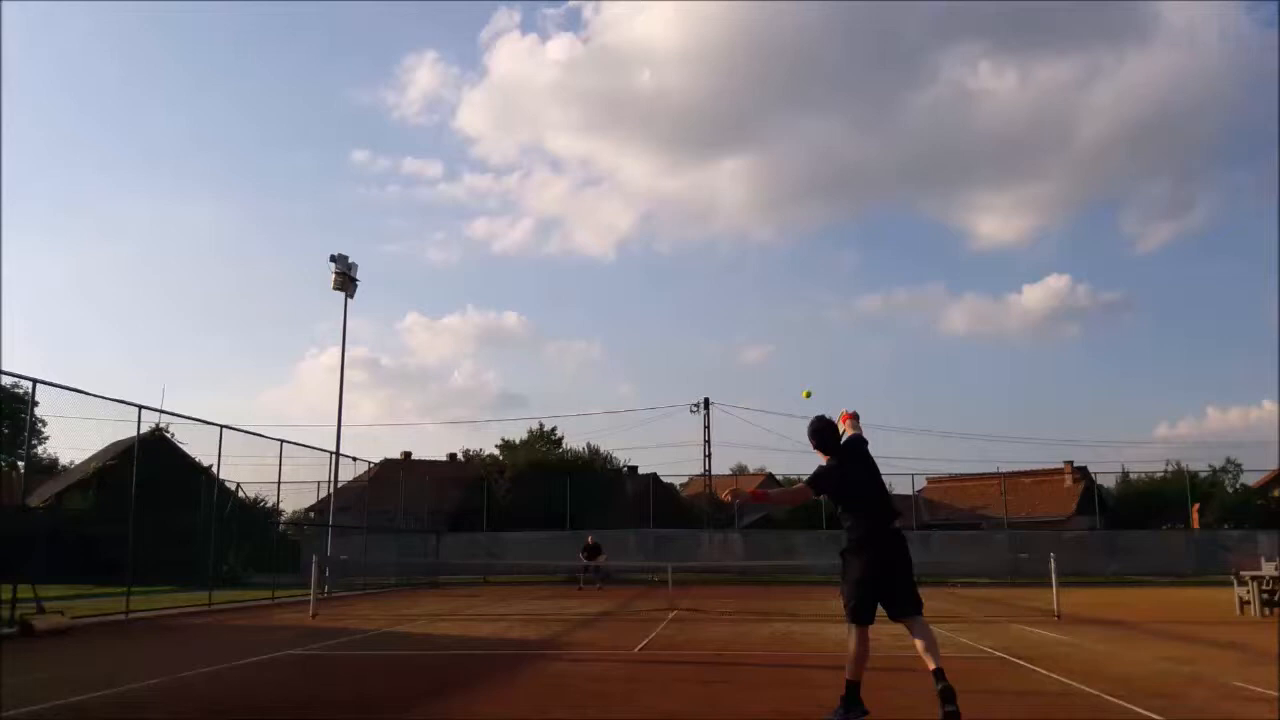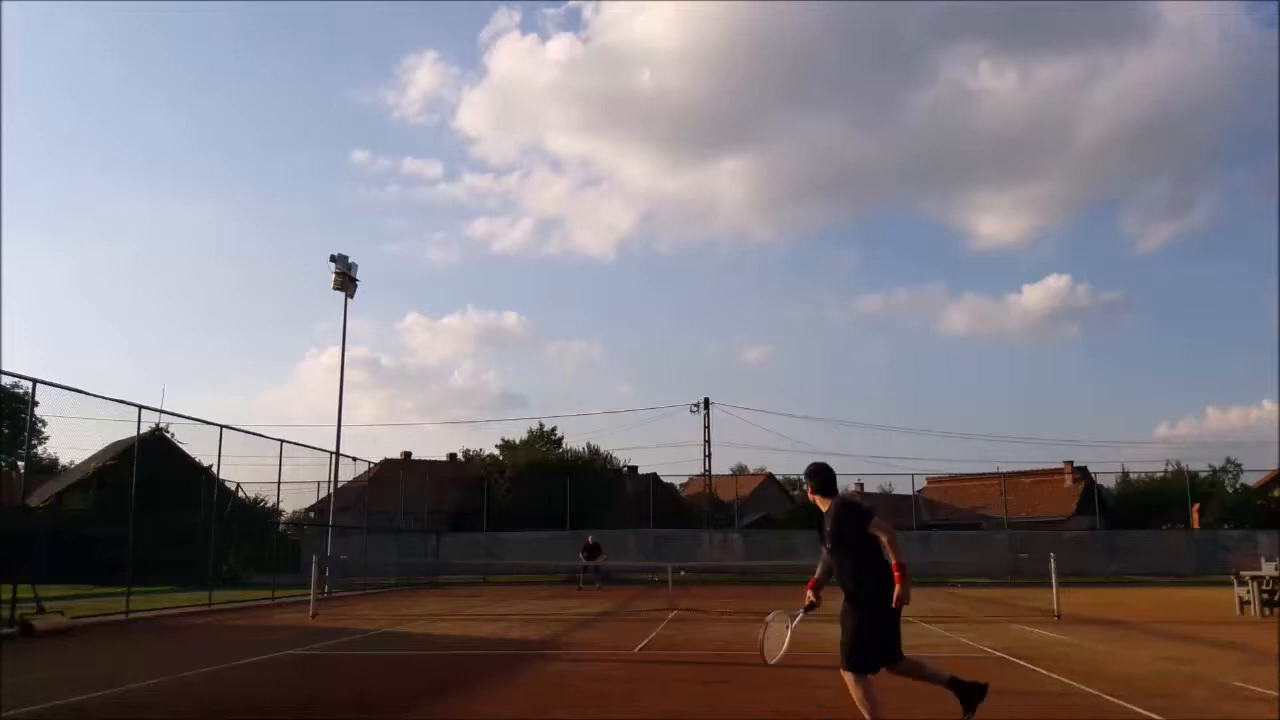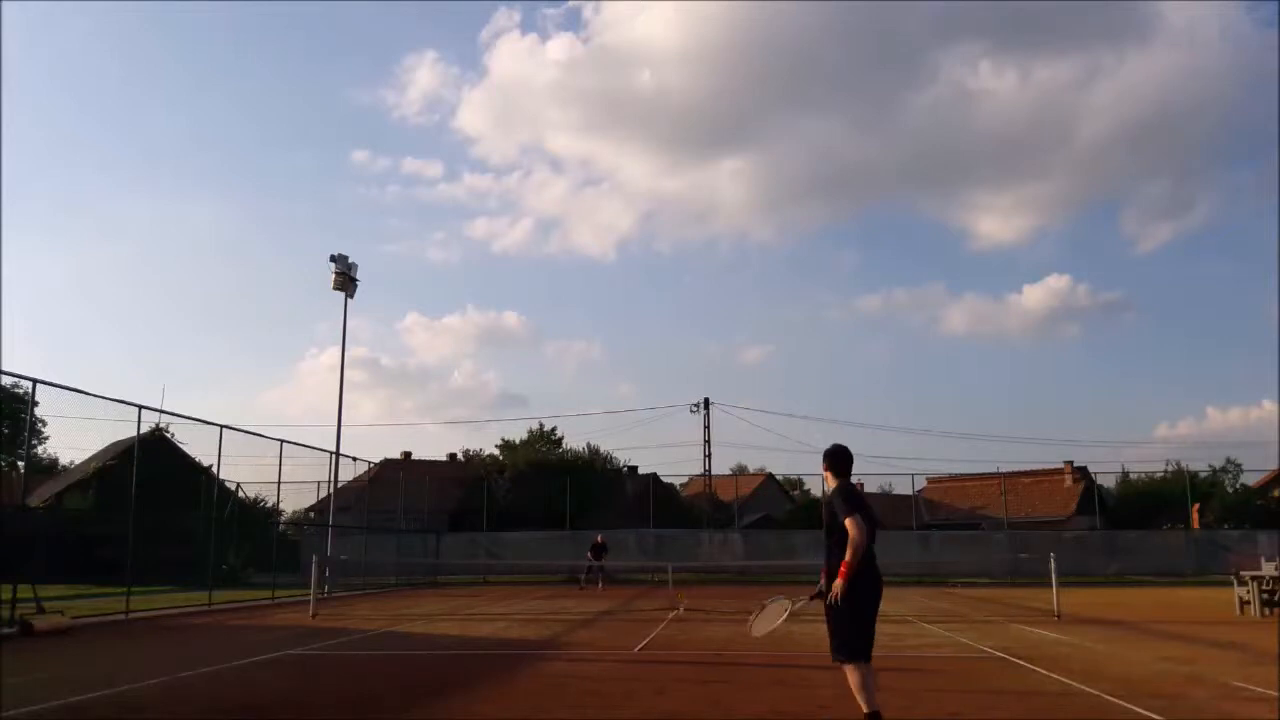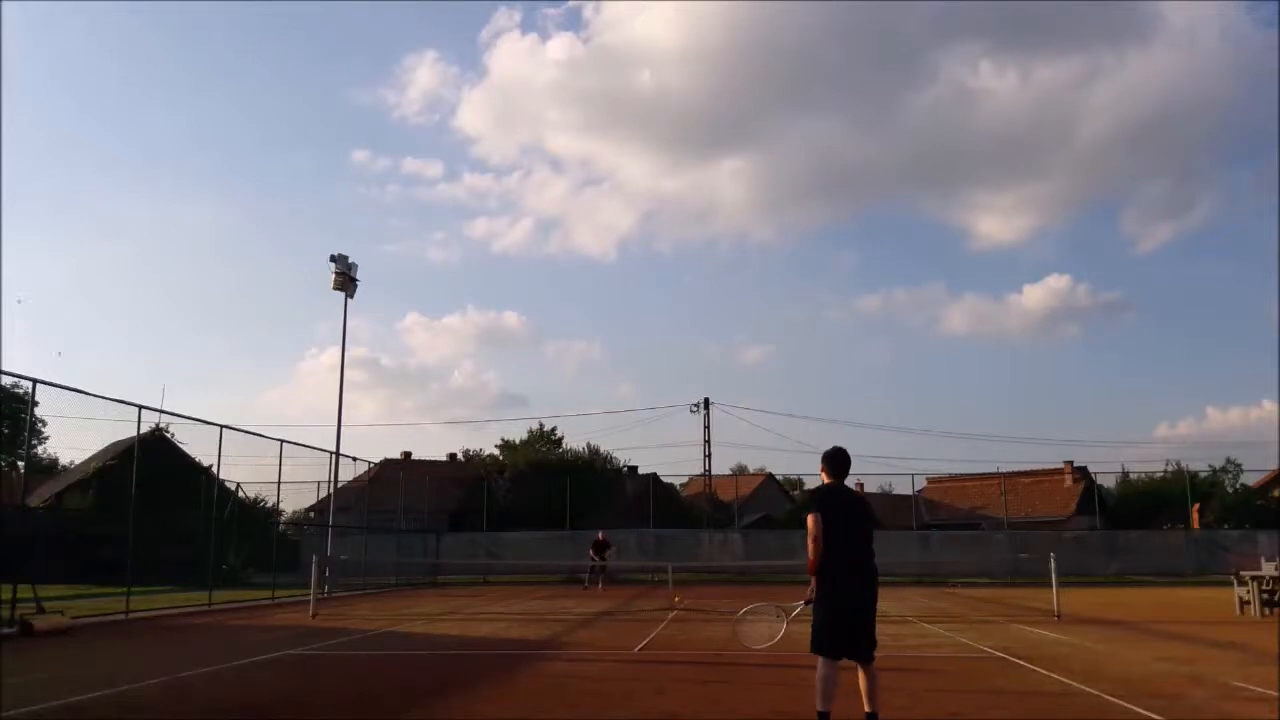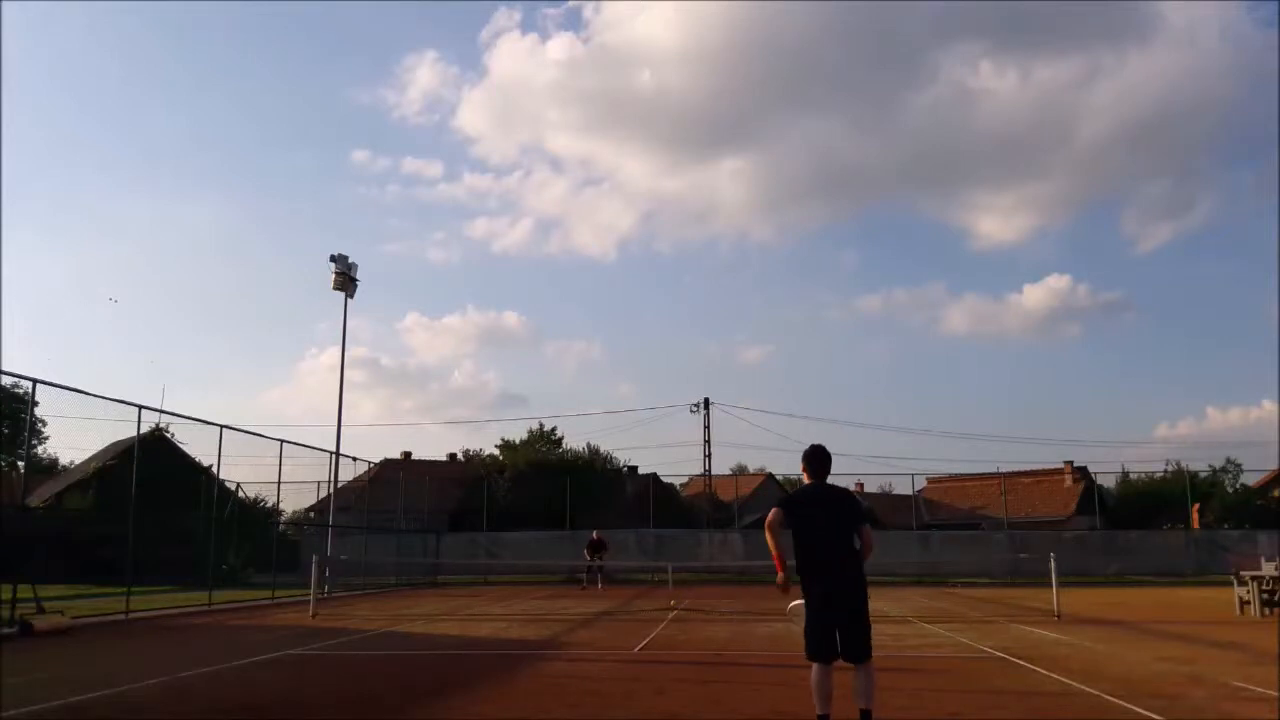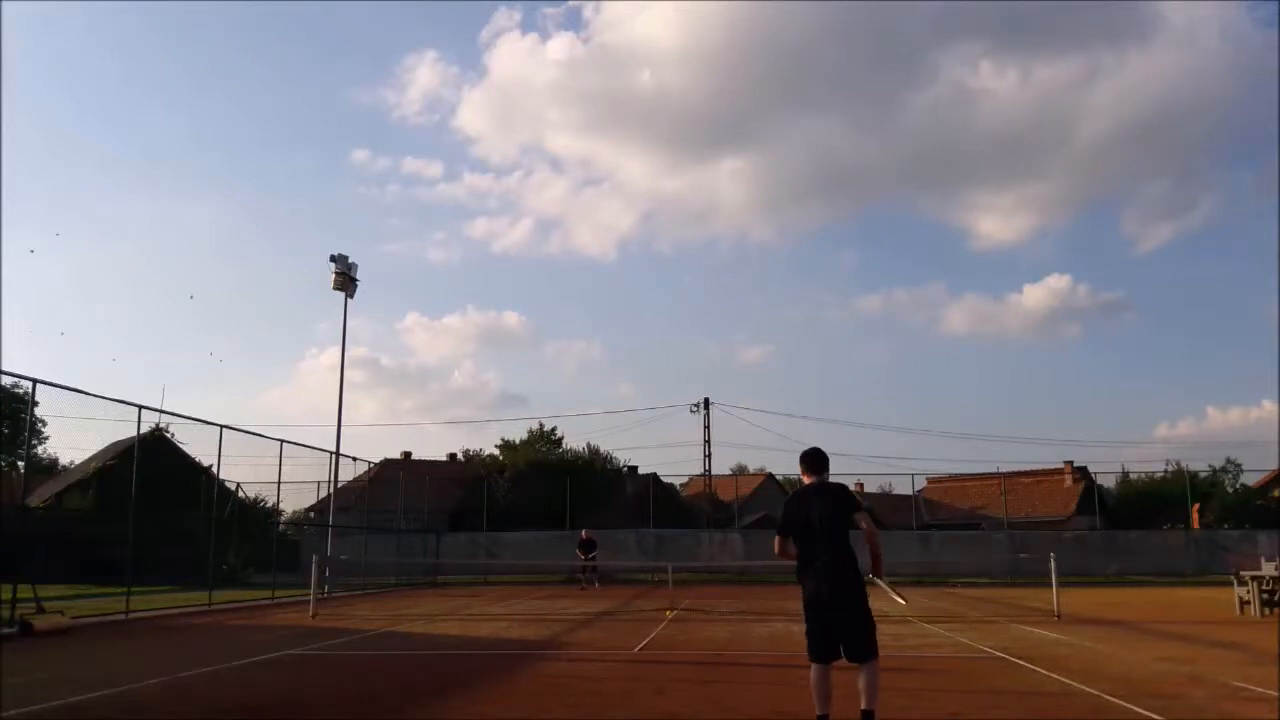
dt=0.4s
person 1, frame 1
left shoulder: (829, 471)
right shoulder: (856, 448)
left elbow: (799, 493)
right elbow: (853, 427)
left wrist: (752, 494)
right wrist: (848, 420)
left hip: (864, 551)
right hip: (893, 544)
left knee: (859, 628)
right knee: (913, 620)
right ankle: (940, 680)
person 1, frame 2
left shoulder: (843, 509)
right shoulder: (831, 516)
left elbow: (887, 533)
right elbow: (830, 557)
left wrist: (899, 578)
right wrist: (813, 586)
left hip: (868, 601)
right hip: (868, 598)
left knee: (852, 670)
right knee: (894, 662)
right ankle: (964, 688)
person 1, frame 3
left shoulder: (839, 494)
right shoulder: (855, 495)
left elbow: (858, 536)
left wrist: (841, 576)
right wrist: (828, 573)
left hip: (850, 587)
right hip: (868, 583)
left knee: (847, 659)
right knee: (860, 657)
person 1, frame 4
left shoulder: (818, 495)
right shoulder: (860, 500)
left elbow: (815, 534)
right elbow: (865, 543)
left wrist: (814, 573)
left hip: (834, 583)
right hip: (866, 582)
left knee: (827, 658)
right knee: (864, 658)
person 1, frame 5
left shoulder: (793, 499)
right shoulder: (845, 497)
left elbow: (771, 524)
right elbow: (867, 543)
left wrist: (781, 569)
left hip: (816, 586)
right hip: (851, 582)
left knee: (821, 660)
right knee: (861, 659)
person 1, frame 6
left shoulder: (791, 502)
right shoulder: (838, 492)
left elbow: (780, 550)
right elbow: (868, 529)
right wrist: (876, 562)
left hip: (811, 583)
right hip: (844, 579)
left knee: (820, 660)
right knee: (866, 656)
